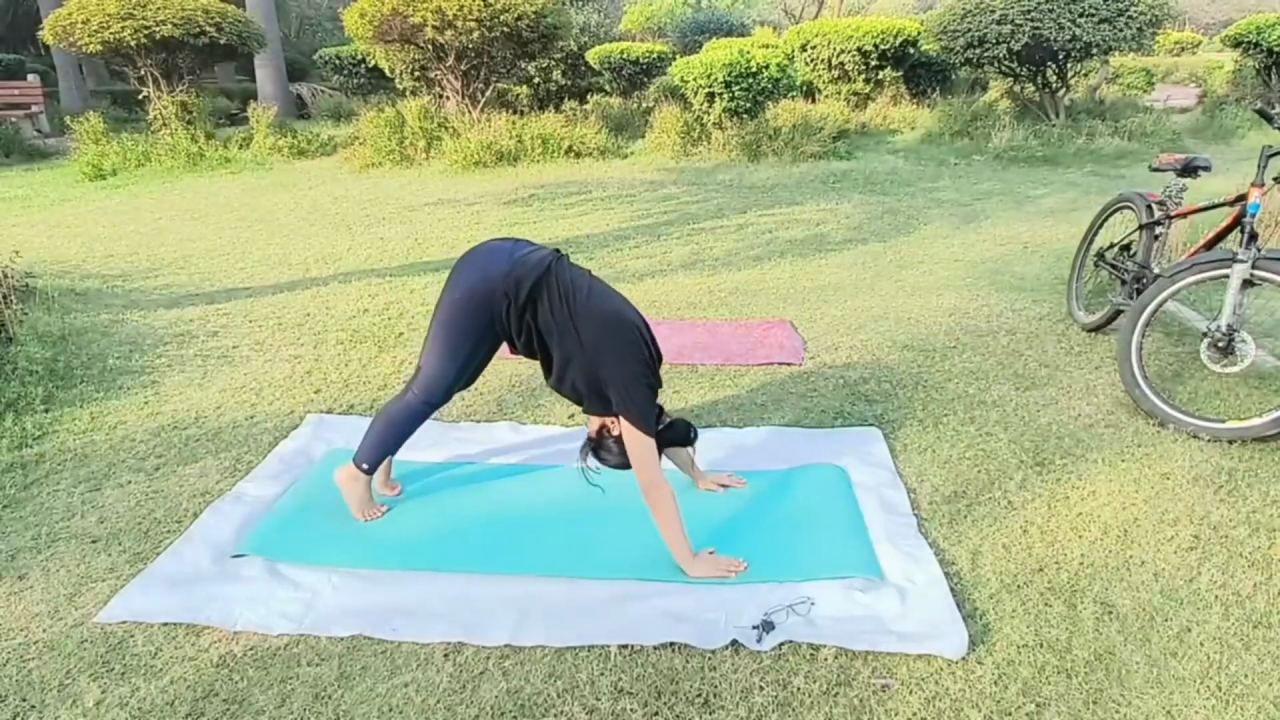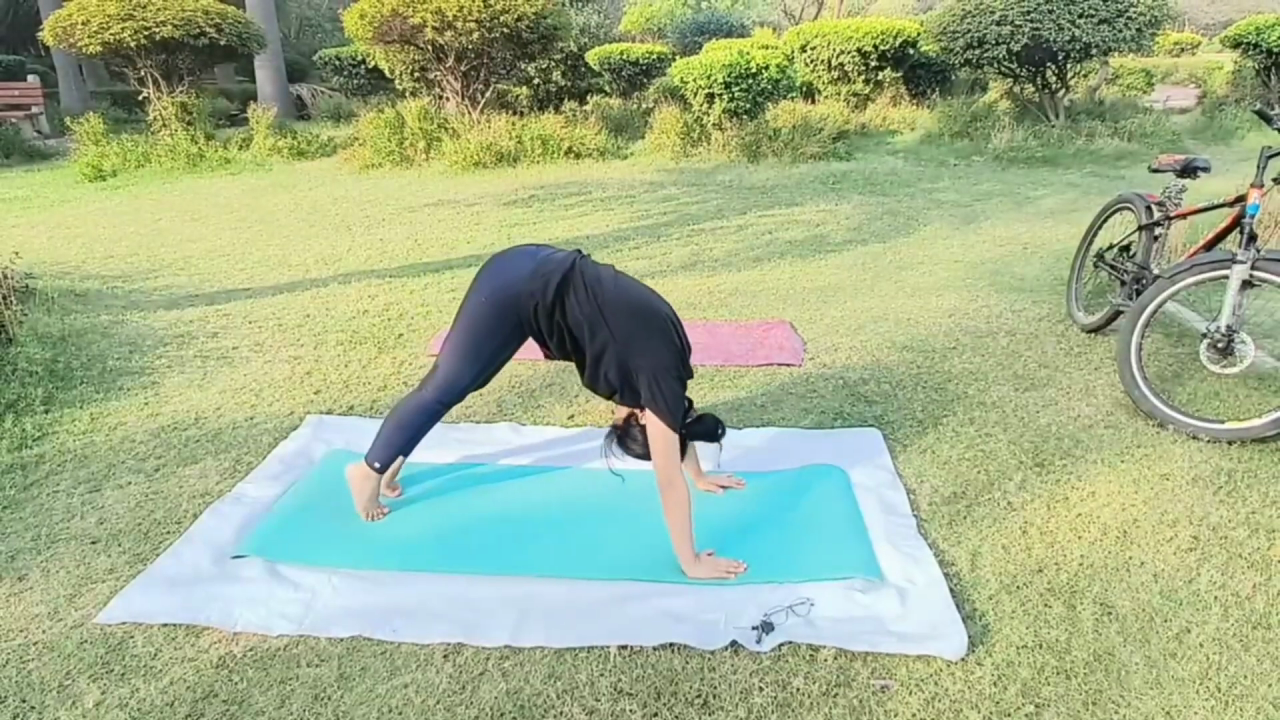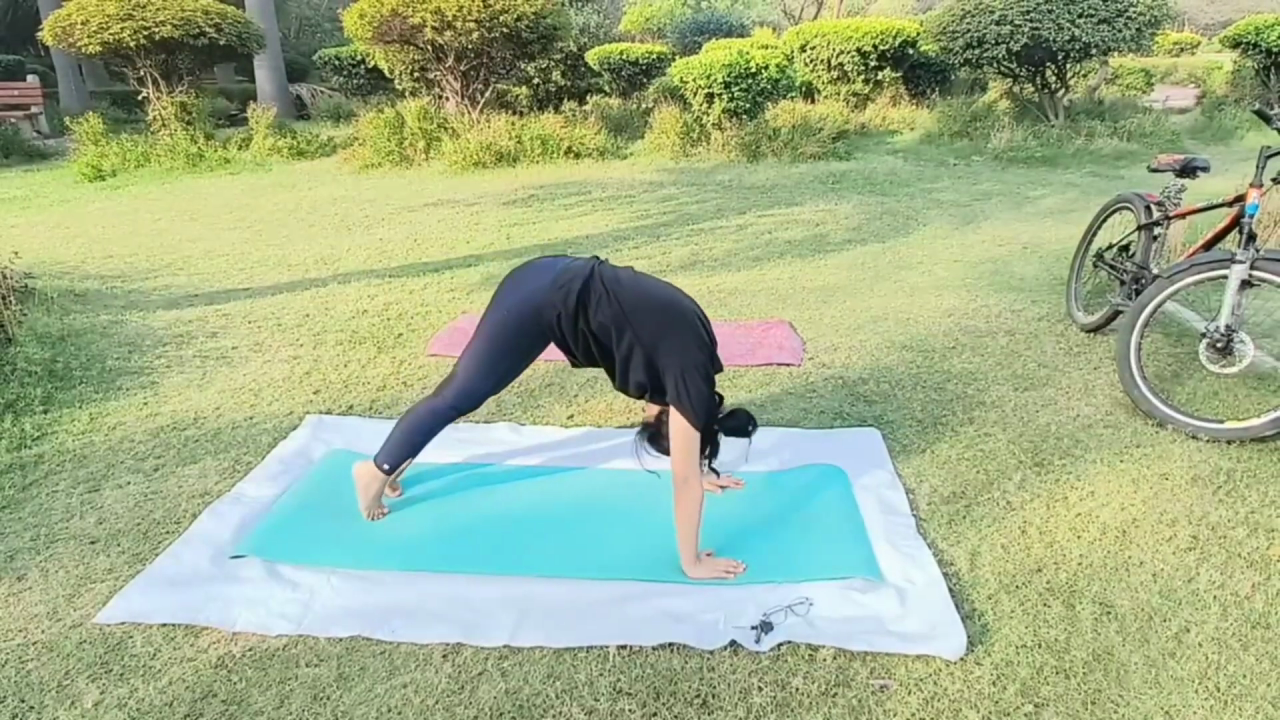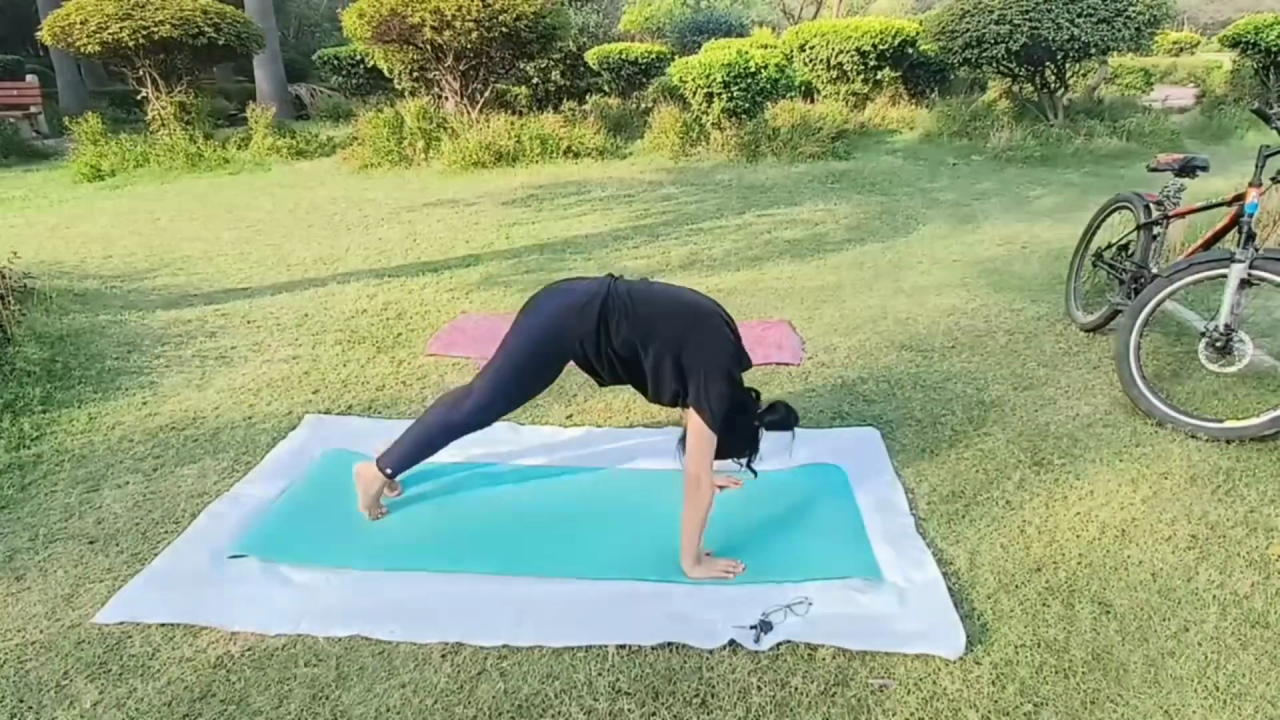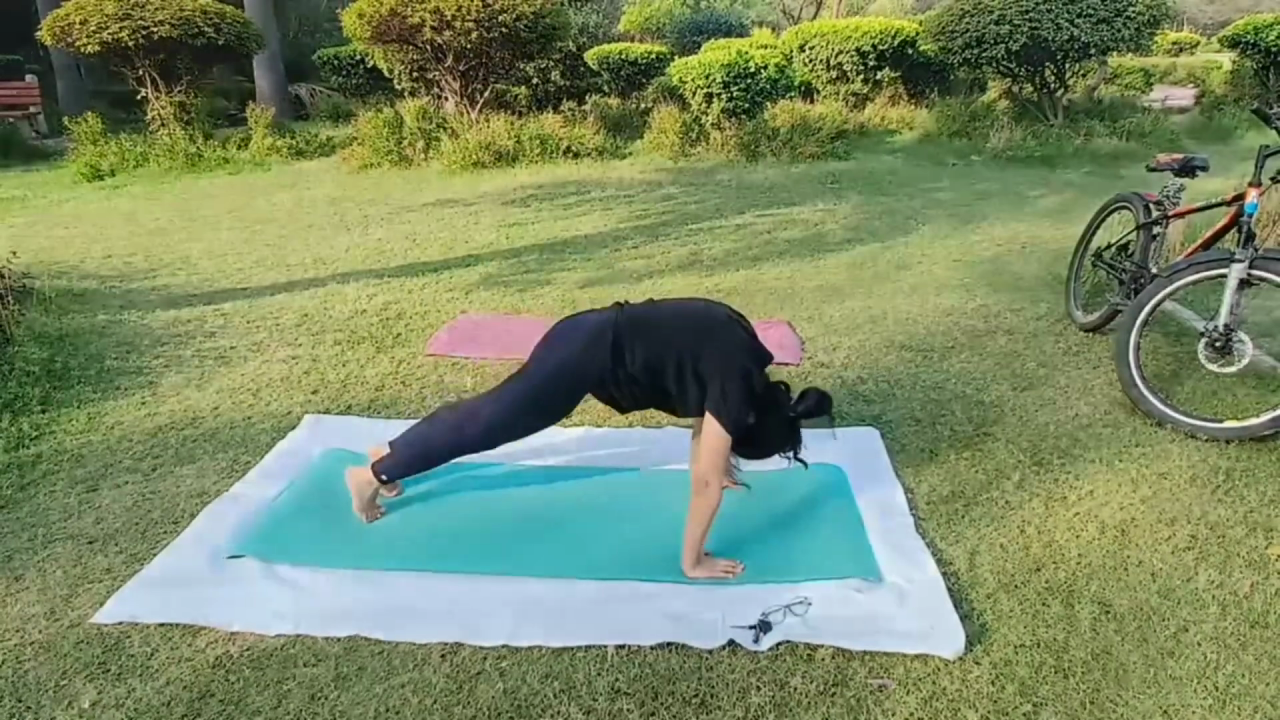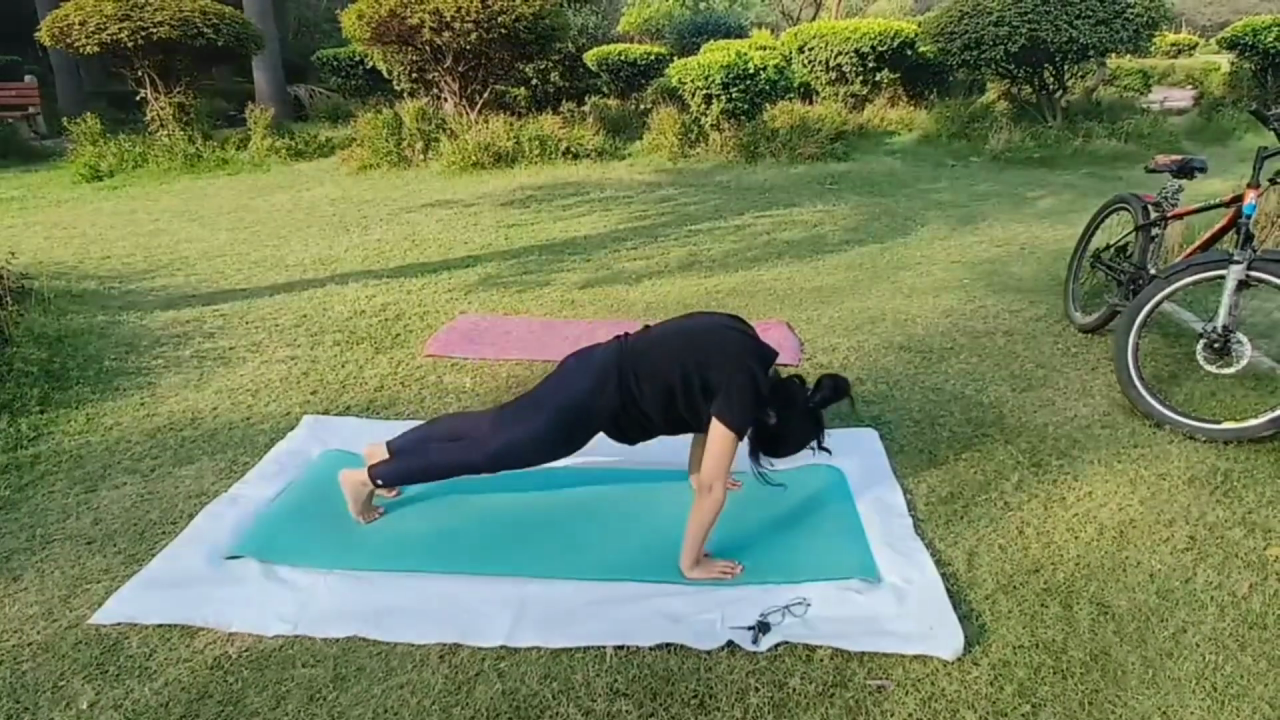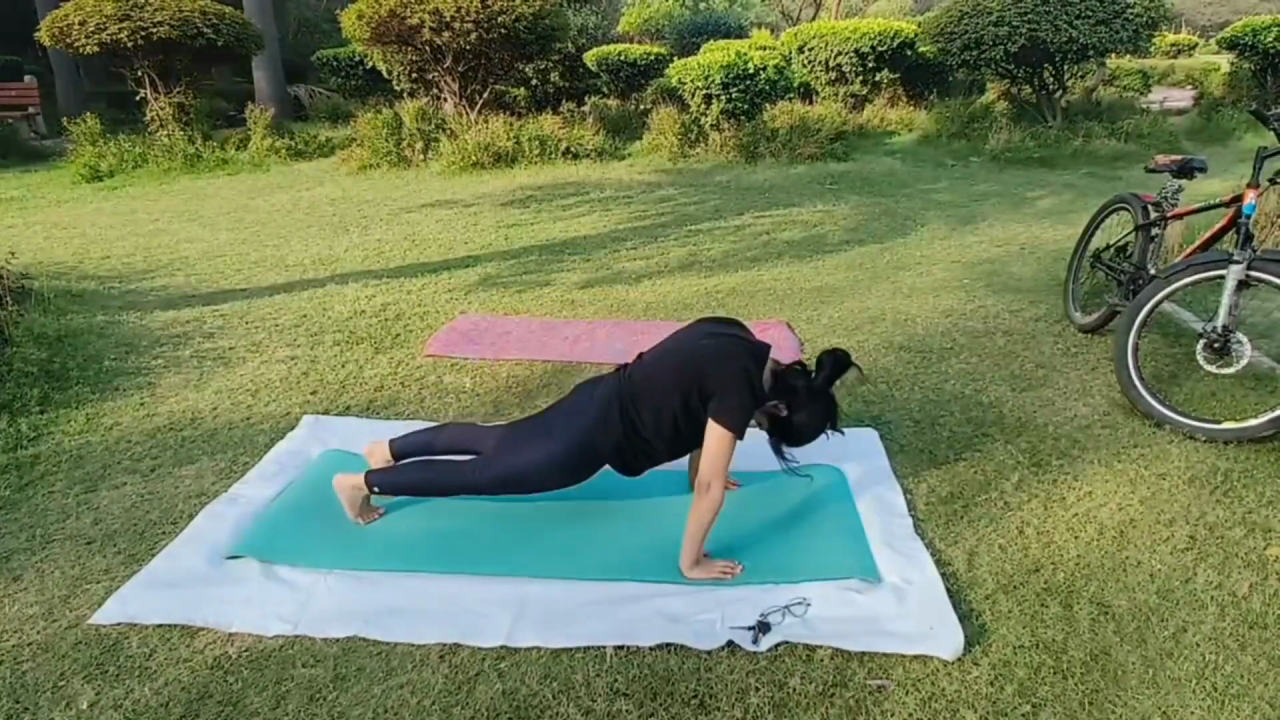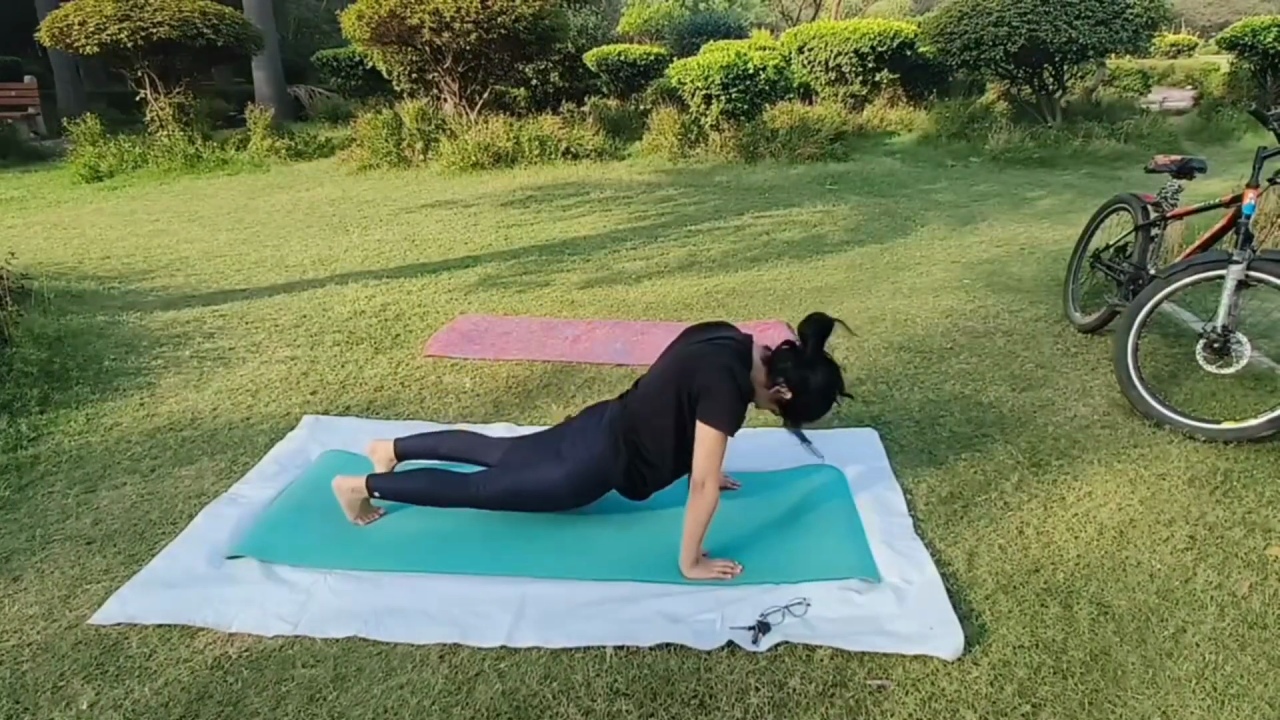
dt=0.2s
person 1, frame 1
left shoulder: (633, 372)
right shoulder: (628, 384)
left elbow: (660, 426)
right elbow: (652, 484)
left wrist: (698, 476)
right wrist: (689, 563)
left hip: (516, 272)
right hip: (495, 283)
left knee: (441, 383)
right knee: (430, 390)
left ankle: (380, 457)
right ankle: (356, 473)
person 1, frame 2
left shoulder: (665, 364)
right shoulder: (659, 378)
left elbow: (678, 425)
right elbow: (670, 479)
left wrist: (700, 475)
right wrist: (691, 562)
left hip: (540, 277)
right hip: (523, 287)
left knee: (454, 383)
right knee: (444, 388)
left ankle: (392, 458)
right ankle: (368, 472)
person 1, frame 3
left shoulder: (693, 360)
right shoulder: (689, 377)
right elbow: (686, 479)
left wrist: (705, 473)
right wrist: (693, 562)
left hip: (560, 286)
right hip: (546, 297)
left knee: (467, 389)
right knee: (461, 393)
left ankle: (397, 457)
right ankle: (376, 471)
person 1, frame 4
left shoulder: (719, 356)
right shoulder: (716, 380)
right elbow: (697, 480)
left wrist: (706, 475)
right wrist: (692, 562)
left hip: (578, 307)
right hip: (569, 321)
left knee: (479, 398)
right knee: (478, 406)
left ankle: (395, 457)
right ankle: (377, 472)
person 1, frame 5
left shoulder: (741, 355)
right shoulder: (737, 383)
left elbow: (705, 413)
right elbow: (706, 482)
left wrist: (709, 471)
right wrist: (692, 562)
left hip: (593, 337)
right hip: (587, 355)
left knee: (486, 412)
right knee: (484, 426)
left ankle: (389, 453)
right ankle: (372, 476)
person 1, frame 6
left shoulder: (746, 355)
right shoulder: (746, 386)
right elbow: (710, 486)
left wrist: (698, 470)
right wrist: (691, 563)
left hip: (599, 370)
right hip: (596, 396)
left knee: (491, 427)
right knee: (486, 450)
left ankle: (386, 451)
right ankle: (366, 477)
person 1, frame 7
left shoulder: (740, 349)
right shoulder: (741, 385)
right elbow: (709, 487)
left wrist: (701, 473)
right wrist: (690, 563)
left hip: (600, 404)
right hip: (597, 436)
left knee: (492, 442)
right knee: (485, 473)
left ankle: (387, 451)
right ankle: (363, 482)
person 1, frame 8
left shoulder: (729, 344)
right shoulder: (727, 383)
right elbow: (704, 486)
left wrist: (702, 472)
right wrist: (690, 563)
left hip: (604, 427)
right hip: (600, 465)
left knee: (497, 453)
right knee: (481, 489)
left ankle: (391, 449)
right ankle: (363, 486)
